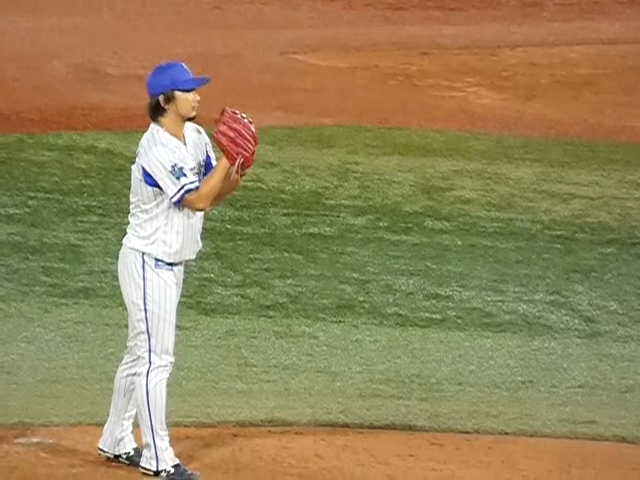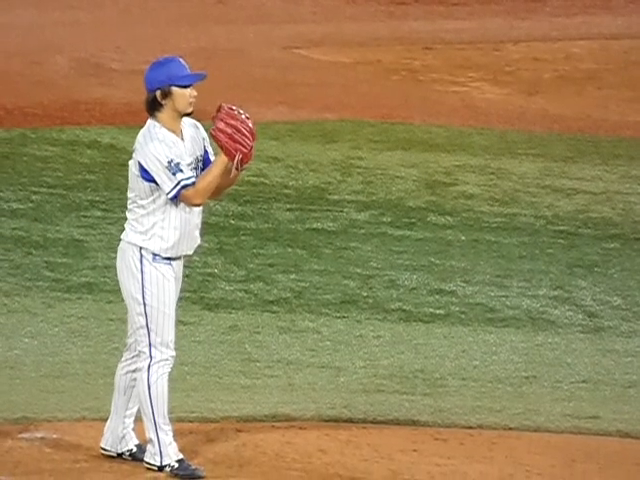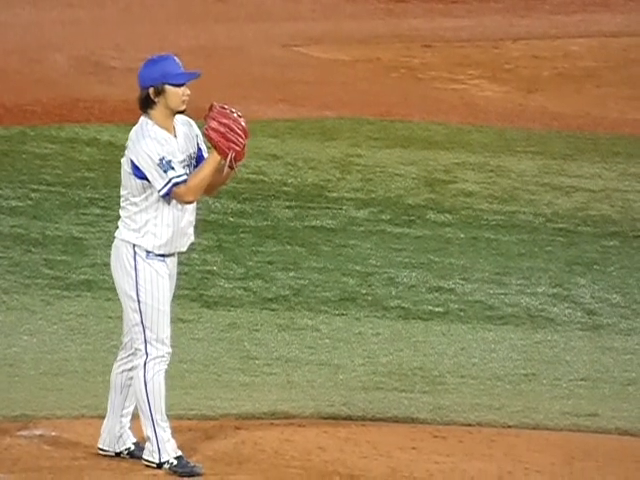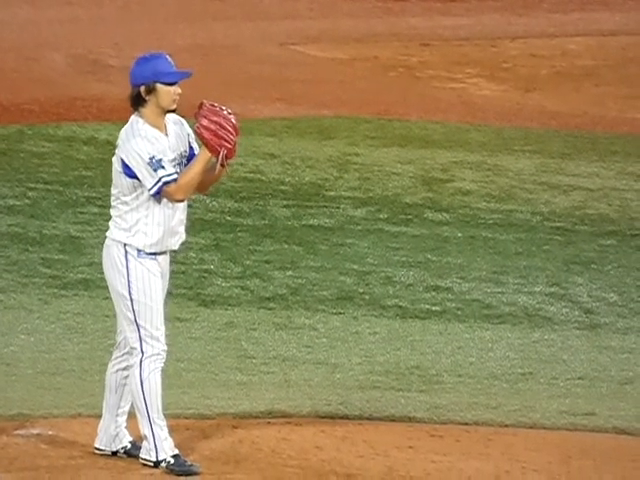
dt=0.7s
person 1, frame 1
left shoulder: (195, 136)
right shoulder: (155, 149)
left elbow: (216, 193)
right elbow: (197, 200)
left wrist: (238, 169)
right wrist: (228, 155)
left hip: (171, 263)
right hip: (148, 263)
left knee: (140, 355)
right knee: (155, 359)
left ankle: (116, 441)
person 1, frame 2
left shoulder: (193, 130)
right shoulder: (152, 144)
left elbow: (215, 188)
right elbow: (194, 195)
left wrist: (237, 162)
right wrist: (226, 151)
left hip: (171, 259)
right hip: (147, 258)
left knee: (140, 351)
right knee: (156, 354)
left ankle: (118, 438)
person 1, frame 3
left shoulder: (187, 128)
right shoulder: (145, 141)
left elbow: (210, 186)
right elbow: (187, 192)
left wrist: (230, 158)
right wrist: (219, 149)
left hip: (165, 256)
right hip: (141, 256)
left knee: (136, 348)
right knee: (153, 351)
left ankle: (115, 437)
person 1, frame 4
left shoulder: (178, 127)
right shoulder: (135, 140)
left elbow: (202, 184)
right elbow: (177, 190)
left wrist: (221, 157)
right wrist: (208, 147)
left hip: (157, 254)
right hip: (132, 254)
left knee: (131, 347)
right knee: (149, 349)
left ankle: (111, 437)
